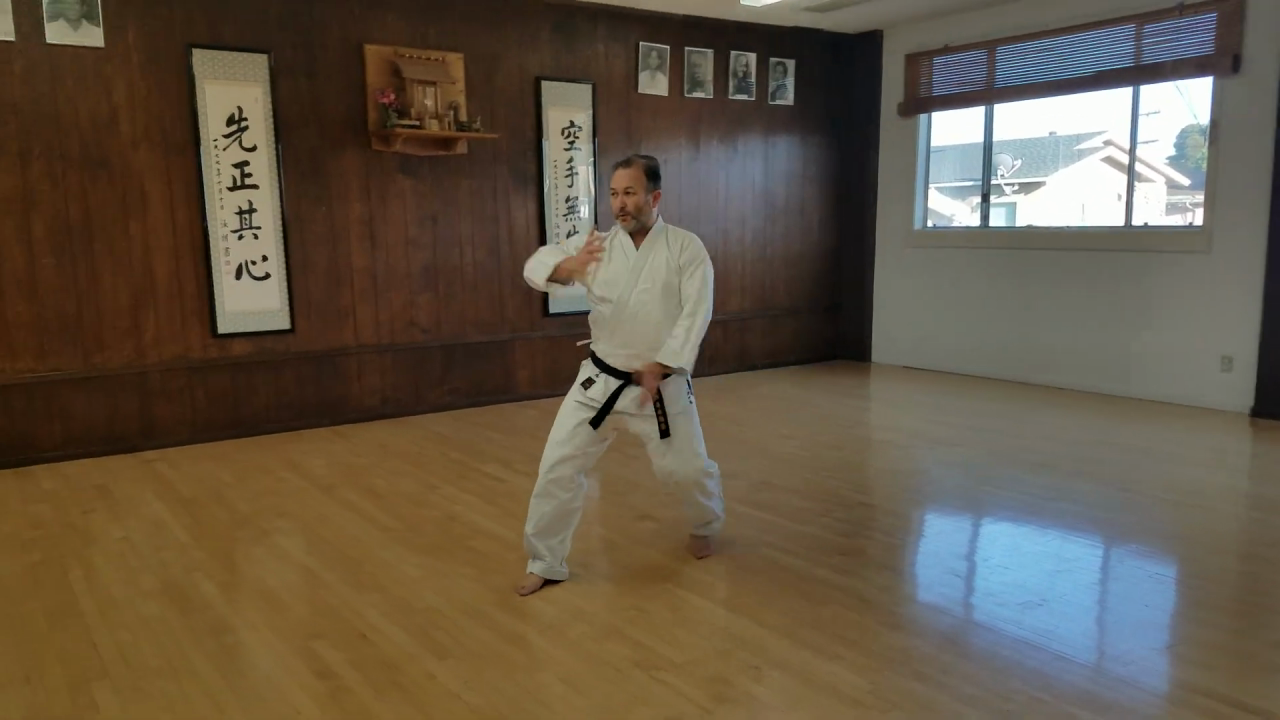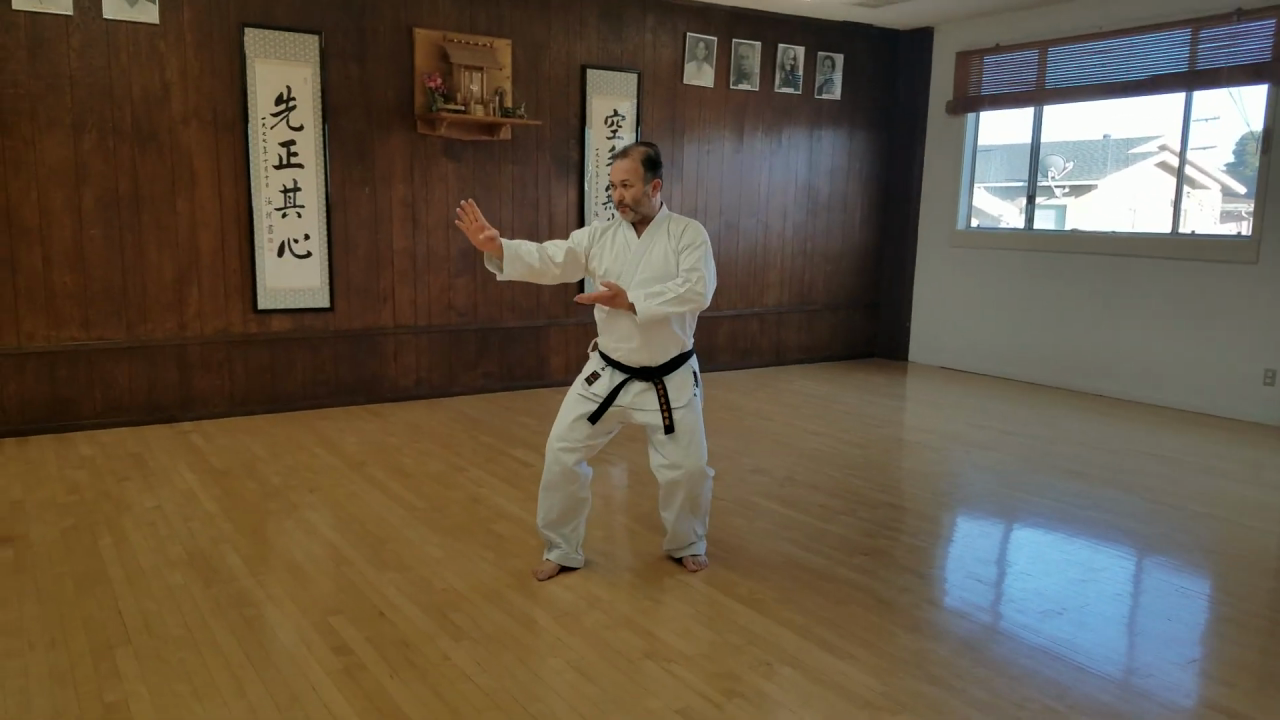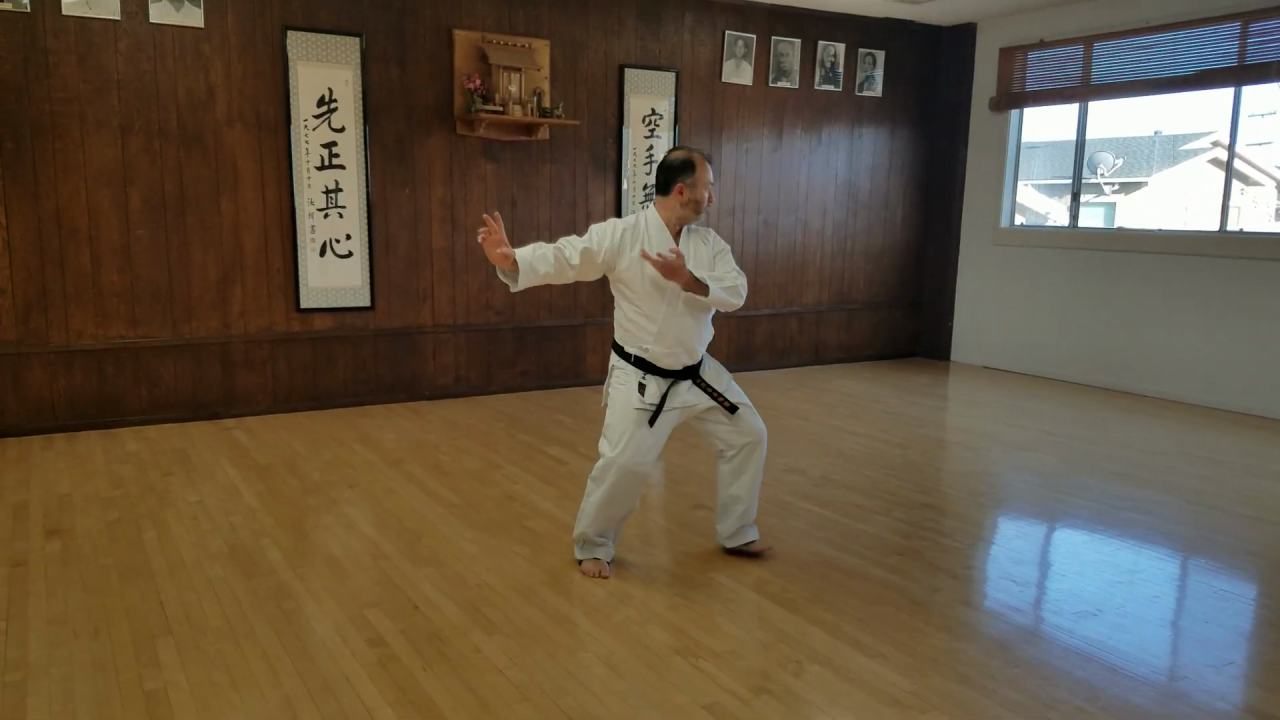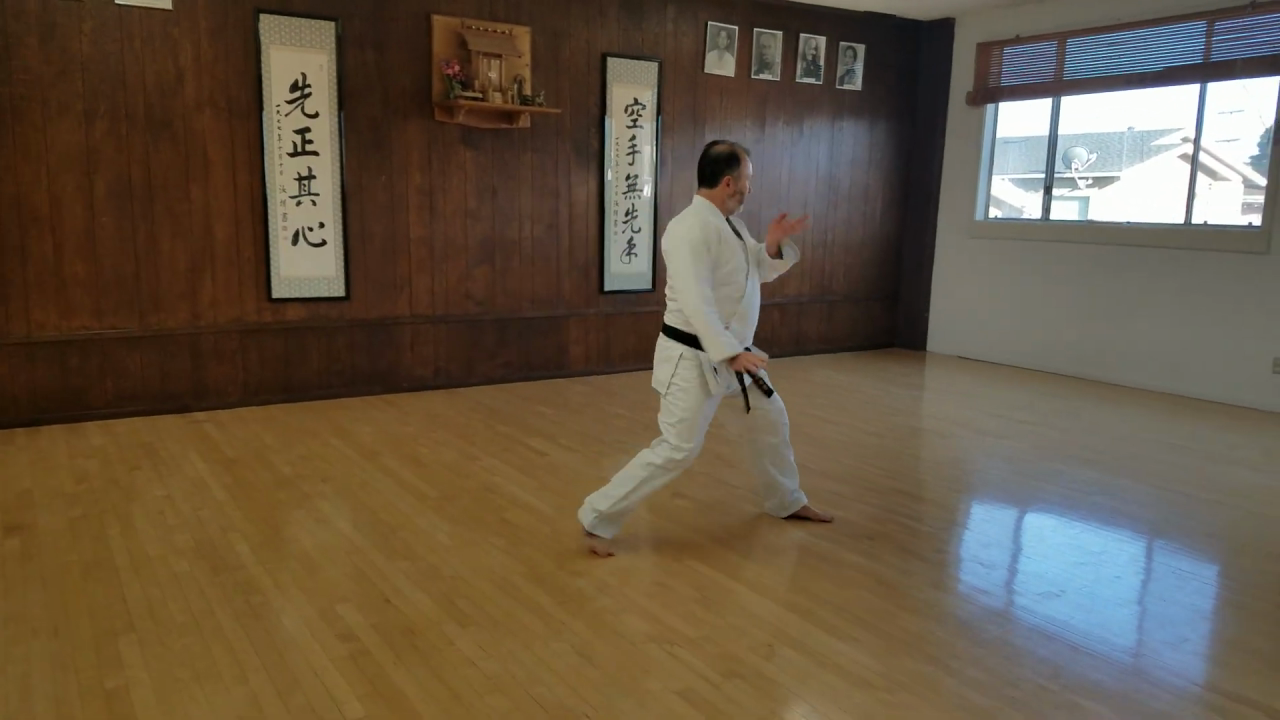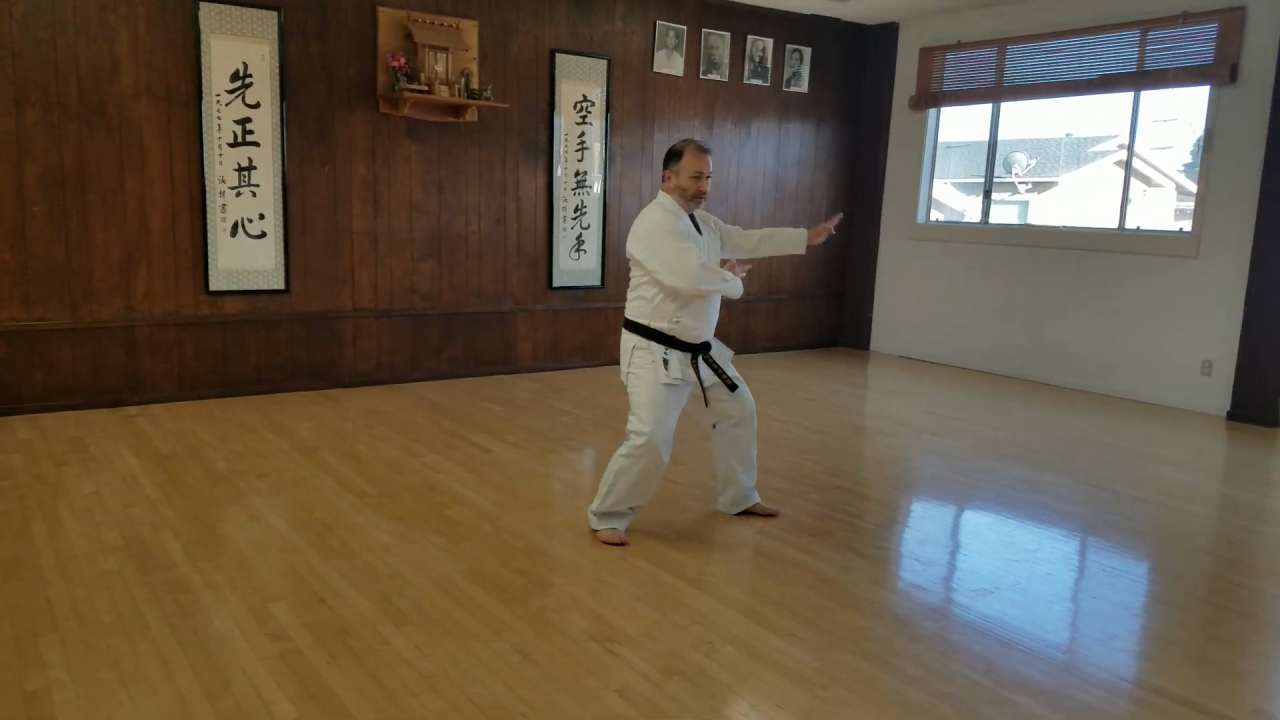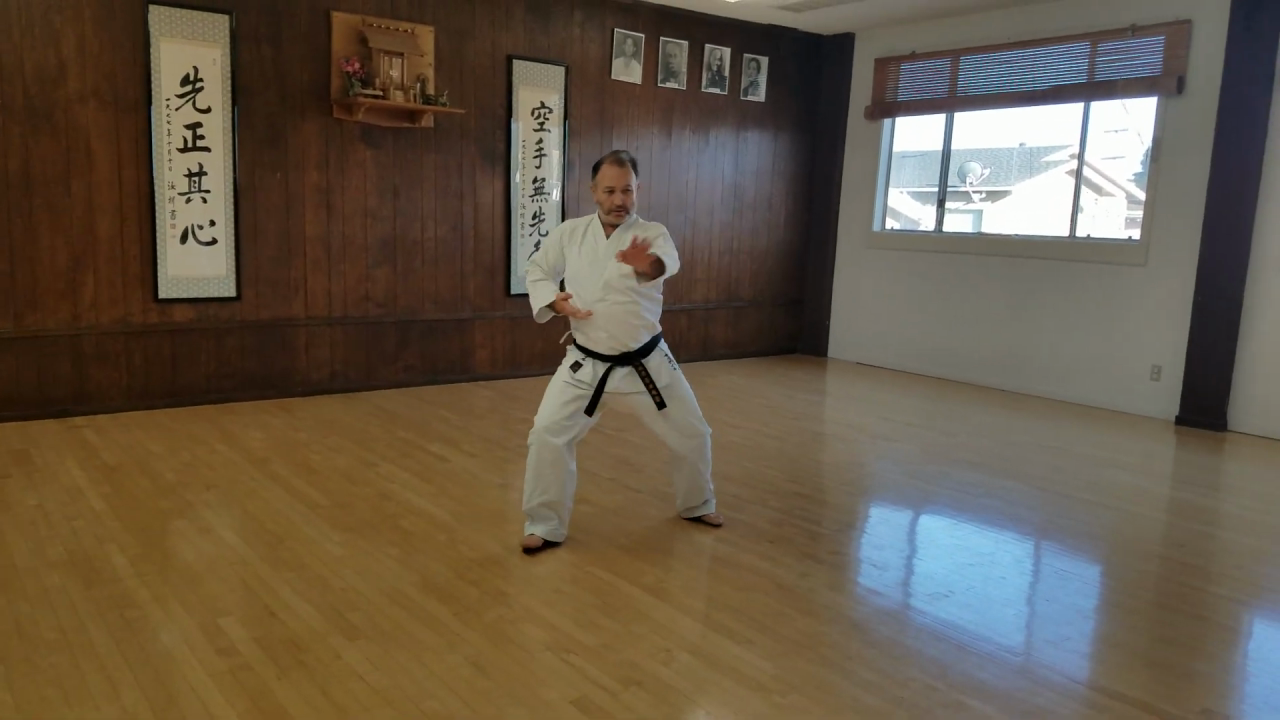
dt=0.4s
person 1, frame 1
left shoulder: (686, 246)
right shoulder: (597, 243)
left elbow: (695, 313)
right elbow: (538, 265)
left wrist: (662, 365)
right wrist: (565, 267)
left hip: (661, 382)
right hip: (601, 379)
left knee: (687, 467)
right knee: (560, 464)
left ankle: (703, 524)
right ankle: (544, 561)
person 1, frame 2
left shoulder: (689, 234)
right shoulder: (600, 236)
left elbow: (696, 292)
right elbow: (548, 261)
left wrist: (629, 300)
right wrist: (495, 246)
left hip: (669, 380)
right hip: (608, 374)
left knee: (686, 468)
right knee: (563, 453)
left ankle: (687, 544)
right ankle: (561, 549)
person 1, frame 3
left shoulder: (708, 241)
right shoulder: (621, 234)
left elbow: (735, 292)
right elbow: (565, 258)
left wrist: (689, 281)
right wrist: (510, 259)
left hip: (697, 373)
right hip: (642, 377)
left knee: (747, 435)
right knee: (625, 464)
left ankle: (737, 533)
right ankle: (593, 547)
person 1, frame 4
left shoulder: (732, 225)
right shoulder: (693, 228)
left elbow: (765, 269)
right elbow: (696, 297)
left wrist: (778, 241)
right wrist: (731, 353)
left hip: (732, 353)
right hip: (692, 357)
left knee: (771, 420)
right knee: (677, 448)
left ankle: (786, 501)
right ankle: (599, 518)
person 1, frame 5
left shoulder: (702, 221)
right shoulder: (657, 221)
left elbow: (745, 240)
right elbow: (690, 277)
left wrist: (807, 237)
right wrist: (733, 277)
left hip: (697, 350)
right hip: (655, 352)
left knee: (738, 412)
right knee: (649, 439)
left ankle: (738, 496)
right ankle: (608, 516)
person 1, frame 6
left shoulder: (650, 234)
right shoulder: (569, 233)
left elbow: (666, 260)
right elbow: (536, 272)
left wrist: (647, 264)
right wrist: (553, 301)
left hip: (644, 362)
right hip: (587, 363)
left knee: (691, 435)
right knee: (548, 433)
left ankle: (697, 505)
right ankle: (544, 524)
